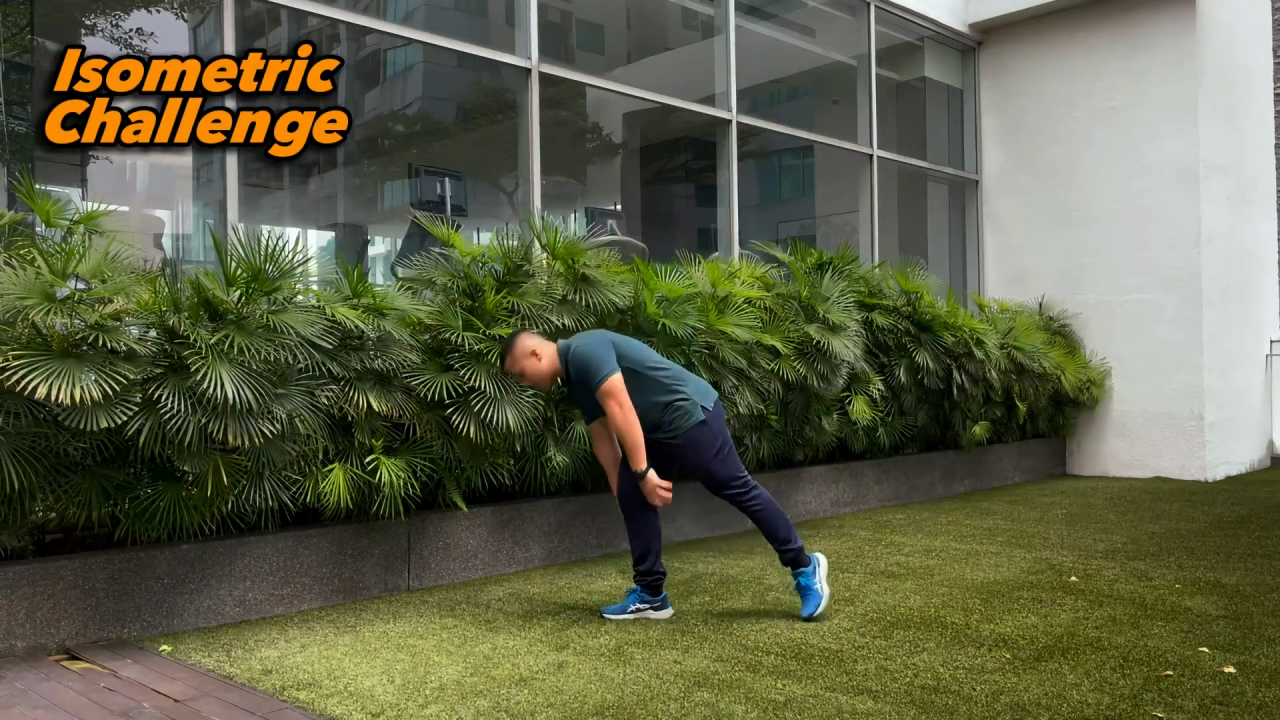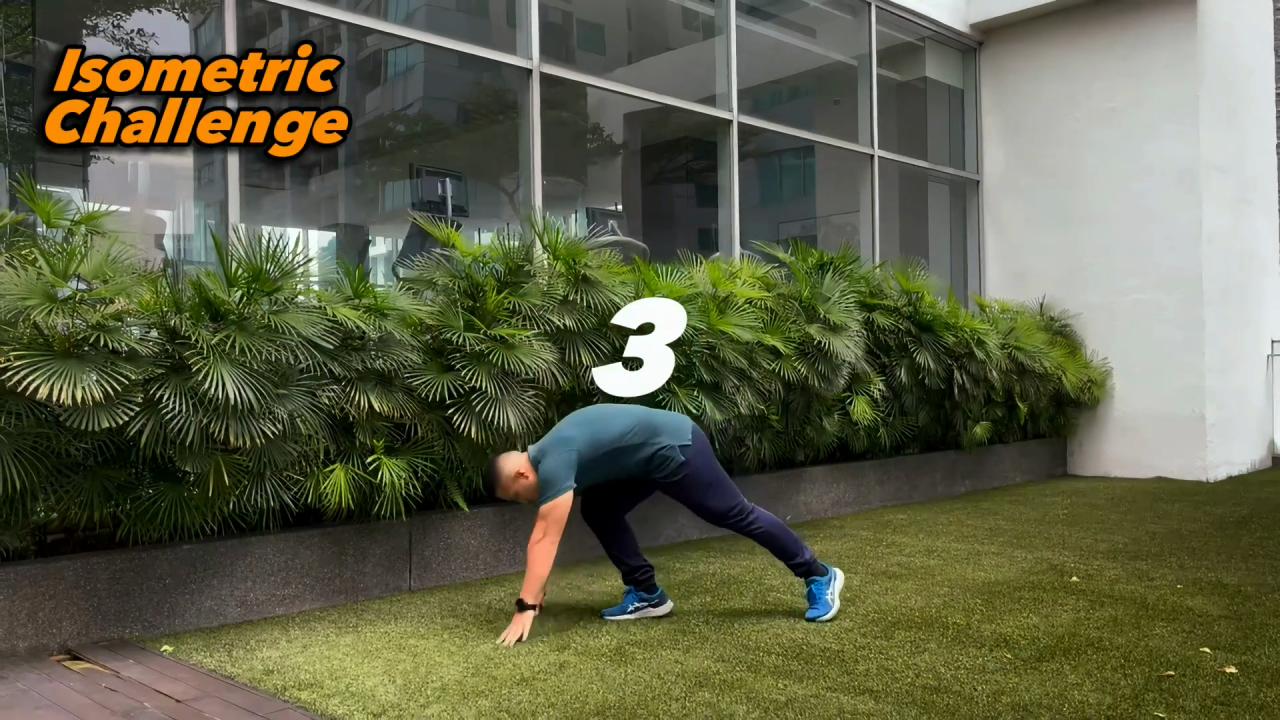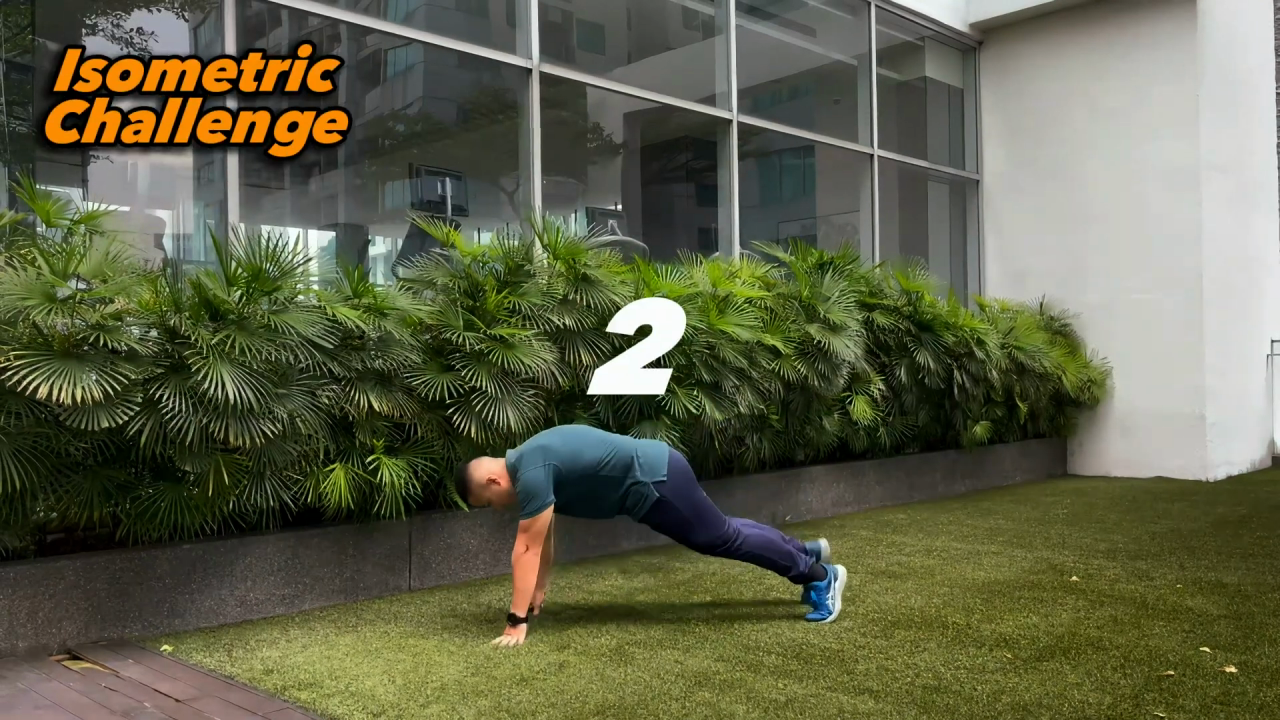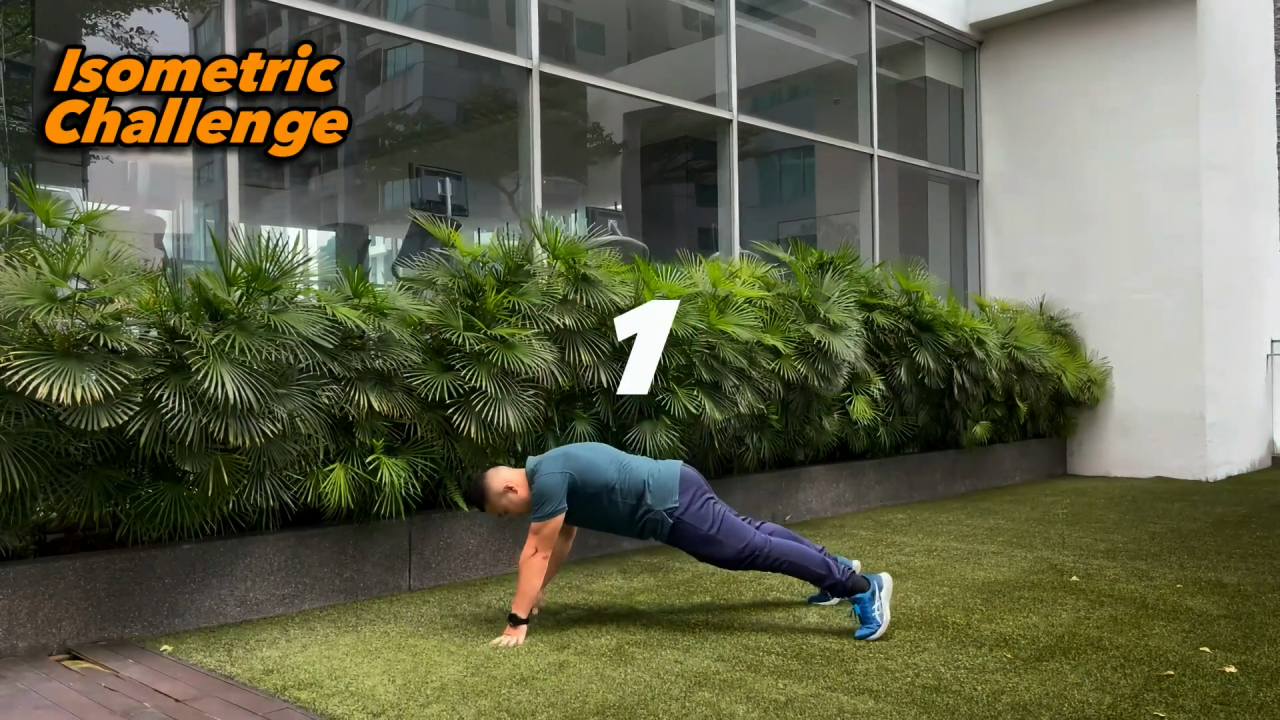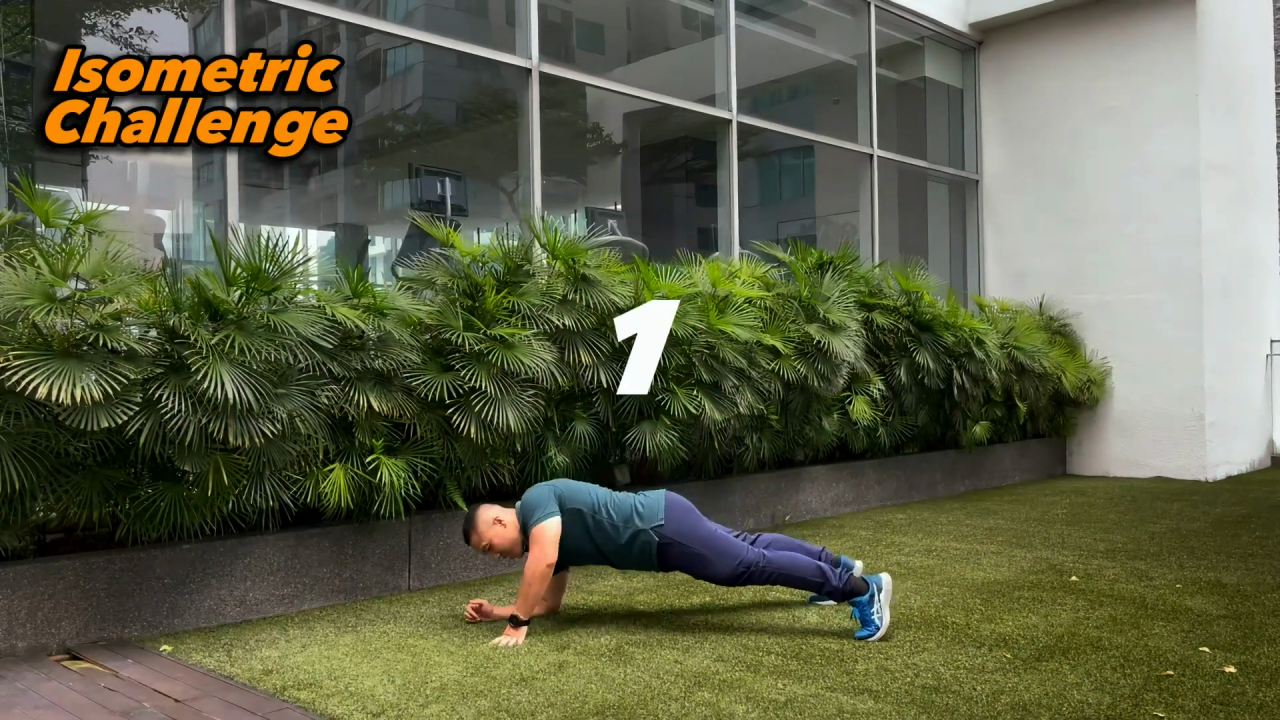
dt=0.7s
person 1, frame 1
left shoulder: (586, 350)
right shoulder: (573, 380)
left elbow: (620, 411)
right elbow: (602, 435)
left wrist: (643, 472)
right wrist: (621, 487)
left hip: (691, 413)
left knee: (737, 489)
right knee: (634, 501)
left ankle: (804, 566)
right ankle: (651, 595)
person 1, frame 2
left shoulder: (553, 463)
right shoulder: (548, 455)
left elbow: (545, 537)
right elbow: (549, 533)
left wrist: (525, 609)
right wrist: (537, 589)
left hip: (674, 446)
right hip: (653, 449)
left knee: (737, 514)
right knee: (597, 510)
left ankle: (820, 576)
right ankle: (645, 594)
person 1, frame 3
left shoulder: (530, 475)
right shoulder: (530, 462)
left elbow: (527, 549)
right elbow: (543, 539)
left wrist: (517, 621)
right wrist: (539, 591)
left hip: (653, 479)
right hip: (651, 468)
left knee: (722, 539)
right knee: (714, 533)
left ankle: (819, 576)
right ankle: (807, 553)
person 1, frame 4
left shoulder: (547, 479)
right shoulder: (553, 474)
left elbow: (537, 553)
right elbow: (565, 538)
left wrist: (518, 621)
right wrist: (538, 588)
left hip: (673, 504)
right hip: (673, 487)
left knee: (753, 549)
right knee: (750, 533)
left ankle: (863, 586)
right ankle: (835, 566)
person 1, frame 5
left shoulder: (537, 500)
right shoulder: (550, 534)
left elbow: (541, 561)
right elbow: (550, 601)
left wrist: (517, 622)
right wrist: (499, 611)
left hip: (661, 526)
right hip: (660, 528)
left knee: (749, 565)
right knee: (749, 546)
left ankle: (862, 590)
right ankle: (836, 565)
